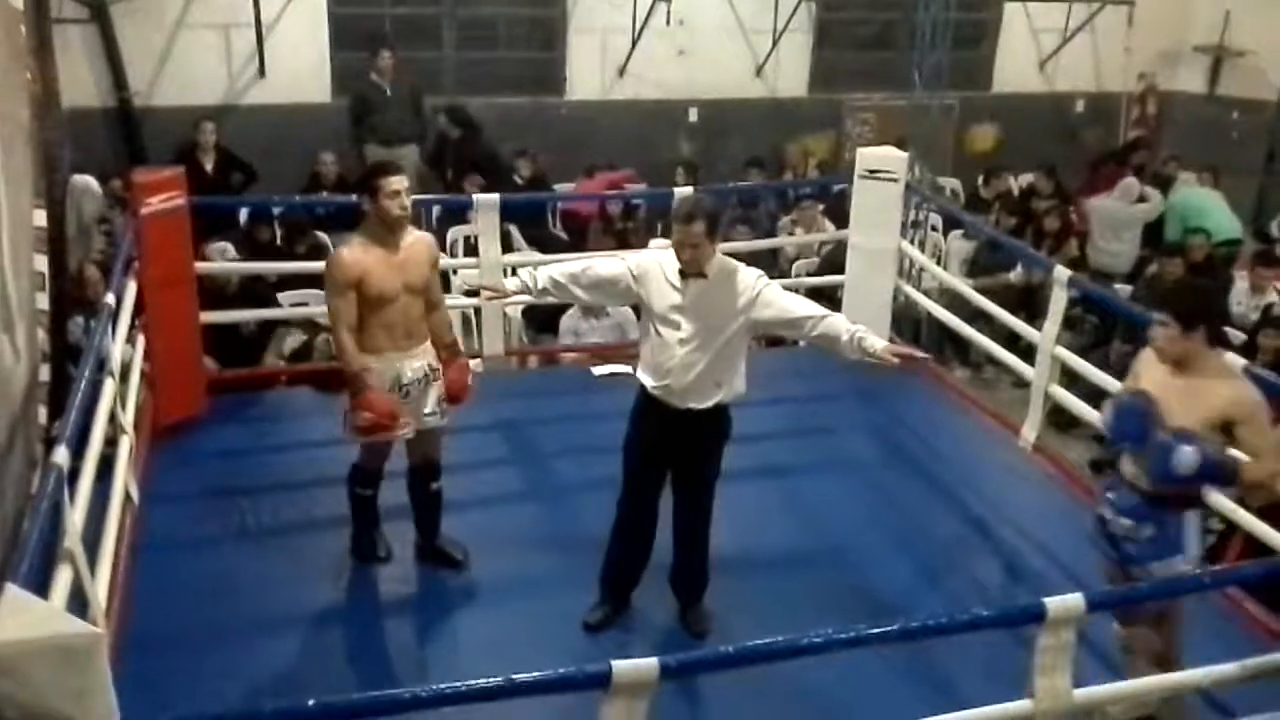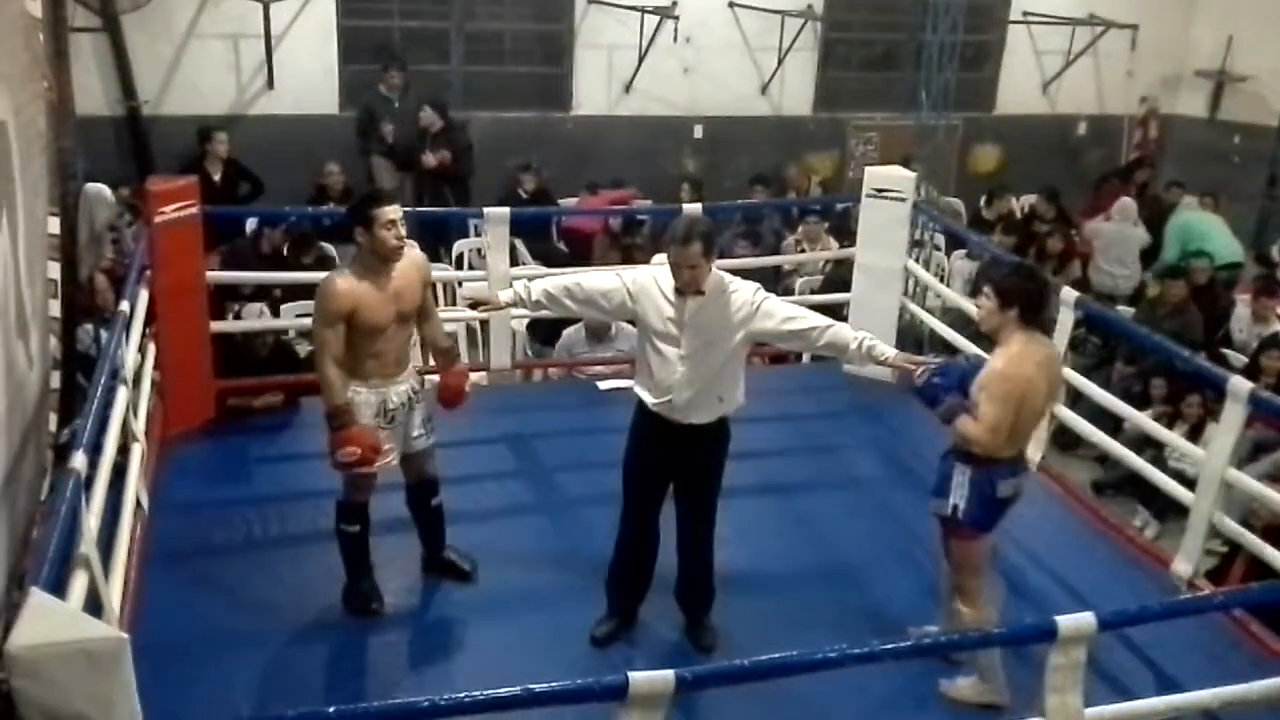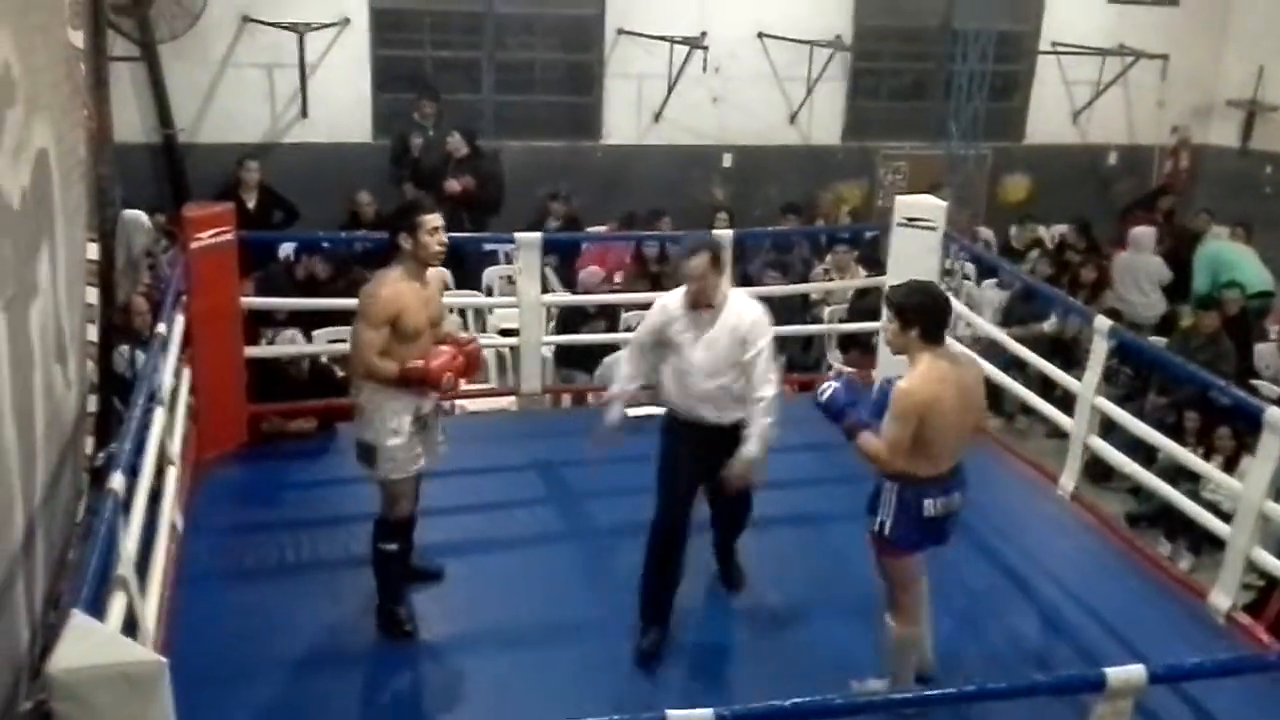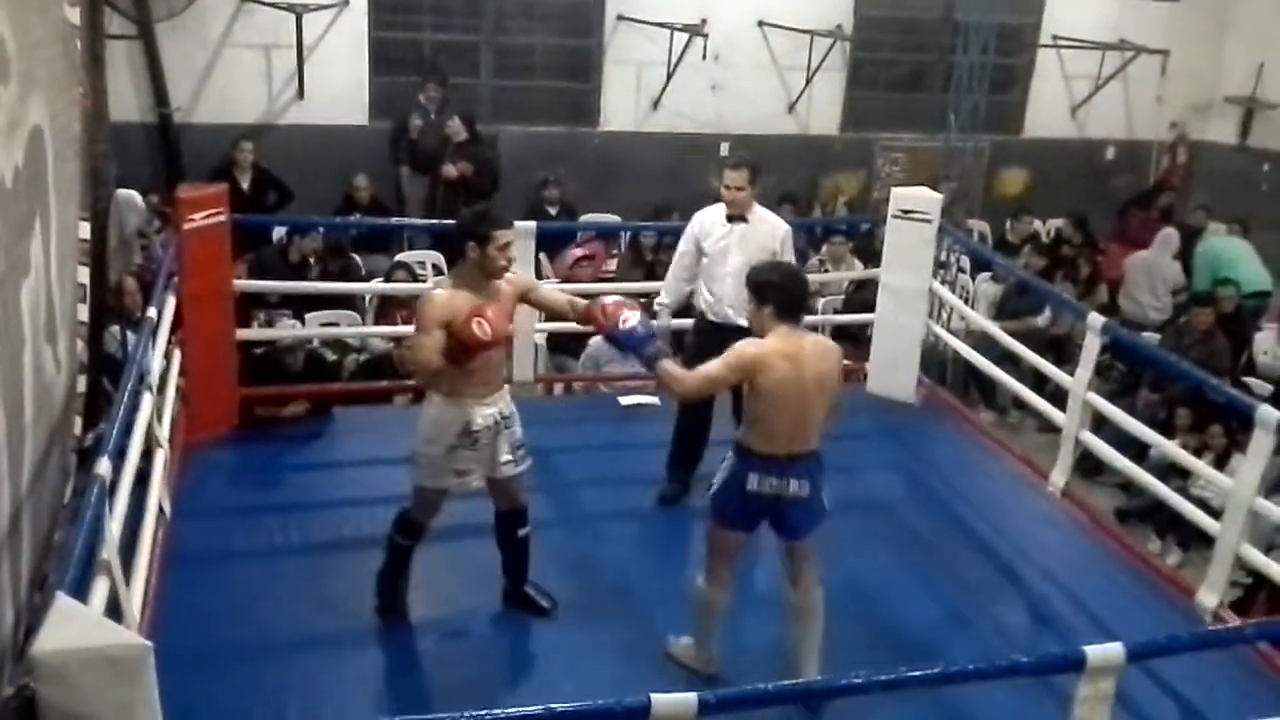
dt=1s
person 1, frame 1
left shoulder: (1235, 397)
right shoulder: (1146, 360)
left wrist: (1213, 467)
right wrist: (1120, 419)
left hip: (1169, 521)
right hip: (1121, 501)
left knee: (1158, 636)
right knee: (1129, 612)
person 1, frame 2
left shoulder: (1008, 366)
right shoulder: (1044, 350)
left elbow: (983, 439)
left wrist: (945, 399)
right wrist: (970, 387)
left hip: (976, 475)
right hip: (1006, 470)
left knee: (969, 582)
right knee: (959, 558)
left ankle: (990, 683)
right ankle: (953, 632)
person 1, frame 3
left shoulder: (911, 388)
right shoulder: (967, 368)
left elbow: (888, 458)
right elbow: (975, 423)
left wrist: (849, 415)
left hip: (910, 497)
right hip: (950, 487)
left knee: (902, 597)
right knee: (911, 577)
left ankle: (898, 687)
right ankle: (921, 657)
person 1, frame 4
left shoulder: (752, 354)
right shoulder: (832, 353)
left elbow: (686, 387)
left wrist: (647, 348)
left hip: (752, 473)
right hip: (804, 475)
left knee: (718, 569)
right knee: (804, 574)
left ankle: (702, 655)
right ankle: (809, 674)
person 2, frame 1
left shoulder: (425, 244)
right shoulder: (348, 261)
right elbow: (344, 330)
left wrist: (452, 357)
right wrist: (362, 384)
left hip: (424, 363)
right hip: (377, 369)
left knee: (427, 460)
right knee: (373, 459)
left ankle: (429, 539)
right ankle: (365, 532)
person 2, frame 2
left shoulder: (417, 263)
right shoulder: (339, 290)
right elbow: (327, 362)
left wrist: (447, 360)
right wrist: (342, 421)
left hip: (406, 385)
right hip: (363, 396)
left knee: (425, 476)
right knee: (358, 491)
left ankle: (436, 553)
right ankle: (359, 579)
person 2, frame 3
left shoulder: (435, 278)
right shoulder: (383, 293)
right elbow: (362, 363)
left wrist: (456, 342)
right wrist: (419, 373)
left hip: (422, 400)
right hip: (389, 405)
left knee: (410, 492)
right knee: (397, 505)
left ankle: (400, 563)
right ankle: (390, 602)
person 2, frame 4
left shoulder: (513, 284)
right shoulder: (437, 302)
left elbow: (566, 305)
right elbow: (423, 371)
left wrist: (597, 312)
right wrist: (462, 350)
left hip: (498, 407)
right hip: (449, 413)
left knee: (514, 503)
right knee: (424, 508)
left ankle: (517, 583)
right ankle: (391, 578)
person 3, frame 1
left shoulder: (746, 286)
right shoulder: (646, 268)
left elbow: (807, 316)
right elbow: (583, 275)
left wrist: (872, 344)
right wrist: (518, 283)
left hip: (706, 418)
right hip: (652, 408)
left knee: (694, 514)
right knee: (634, 506)
left ankle: (690, 599)
right ankle: (614, 594)
person 3, frame 2
left shoulder: (745, 300)
right shoulder: (641, 284)
left elbow: (810, 326)
right elbow: (578, 287)
left wrist: (881, 352)
right wrist: (512, 295)
left hip: (707, 432)
right hip: (652, 423)
left knee: (697, 528)
right knee: (636, 521)
left ankle: (697, 613)
right ankle: (621, 608)
person 3, frame 3
left shoulder: (750, 316)
right shoulder: (666, 309)
left elbow: (763, 388)
right elbow: (636, 358)
left wrist: (750, 452)
right wrist: (615, 406)
left hip: (732, 431)
right hip: (683, 427)
left knee: (733, 513)
right knee: (669, 524)
left ankle: (725, 556)
right ankle: (654, 623)
person 3, frame 4
left shoulder: (777, 230)
right shoulder: (703, 220)
right elbow: (681, 271)
right wrist: (663, 312)
left hip: (751, 332)
right hip: (708, 326)
left knee: (748, 409)
right knee: (694, 403)
right ankle: (679, 475)
